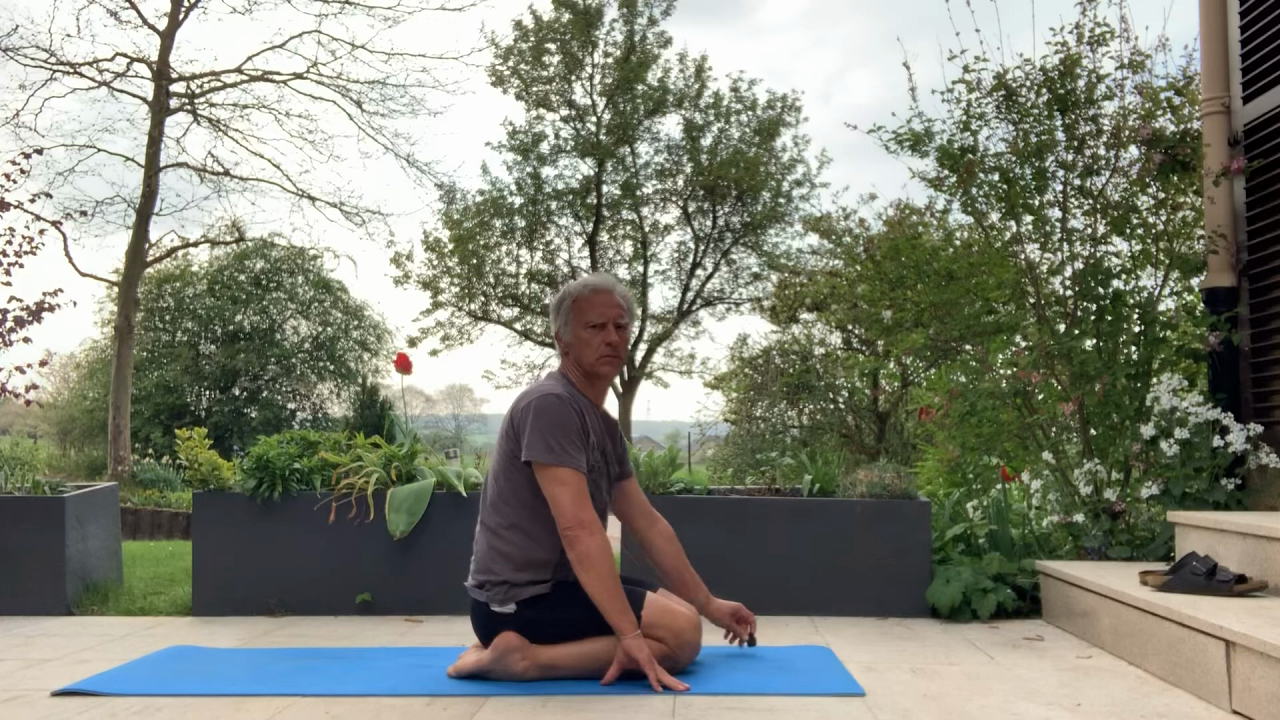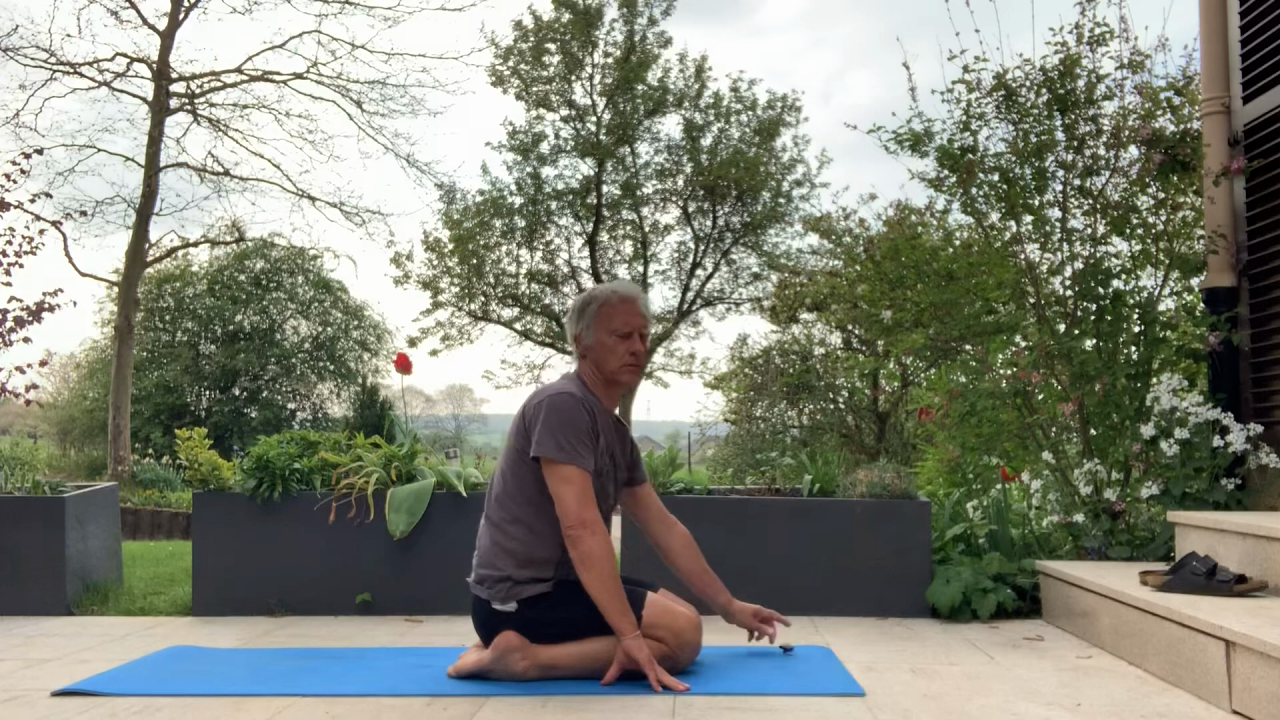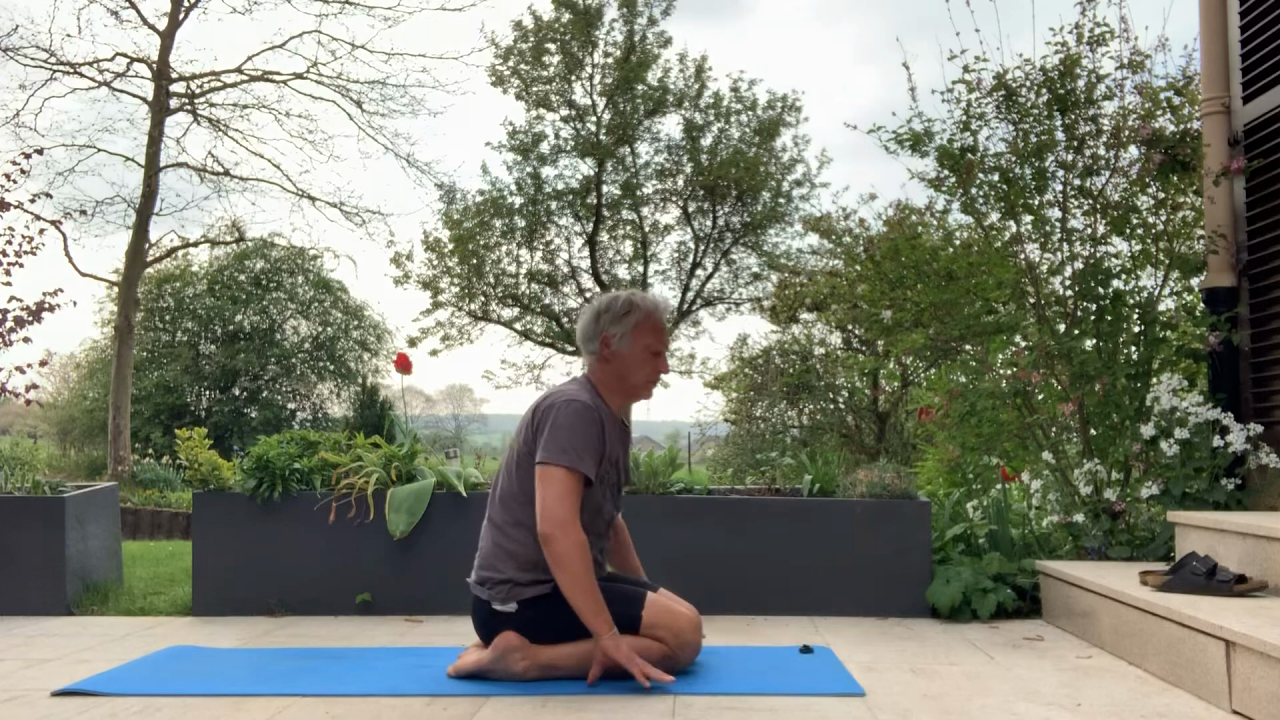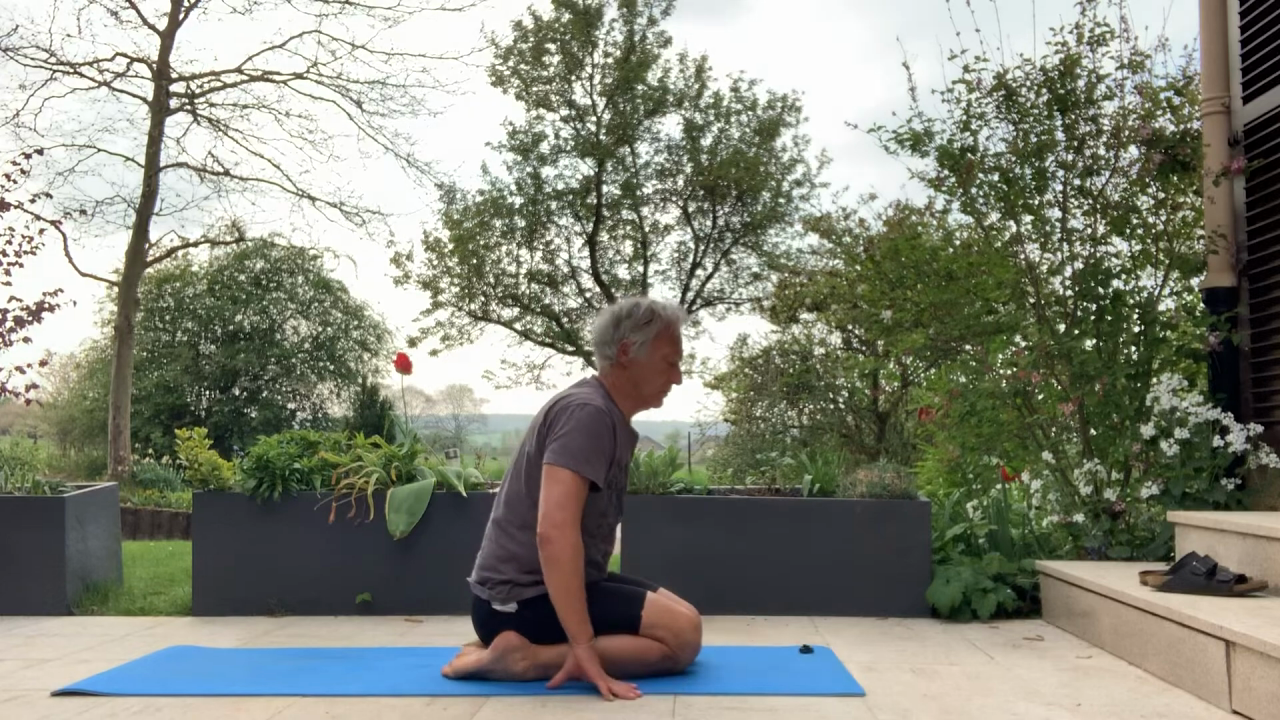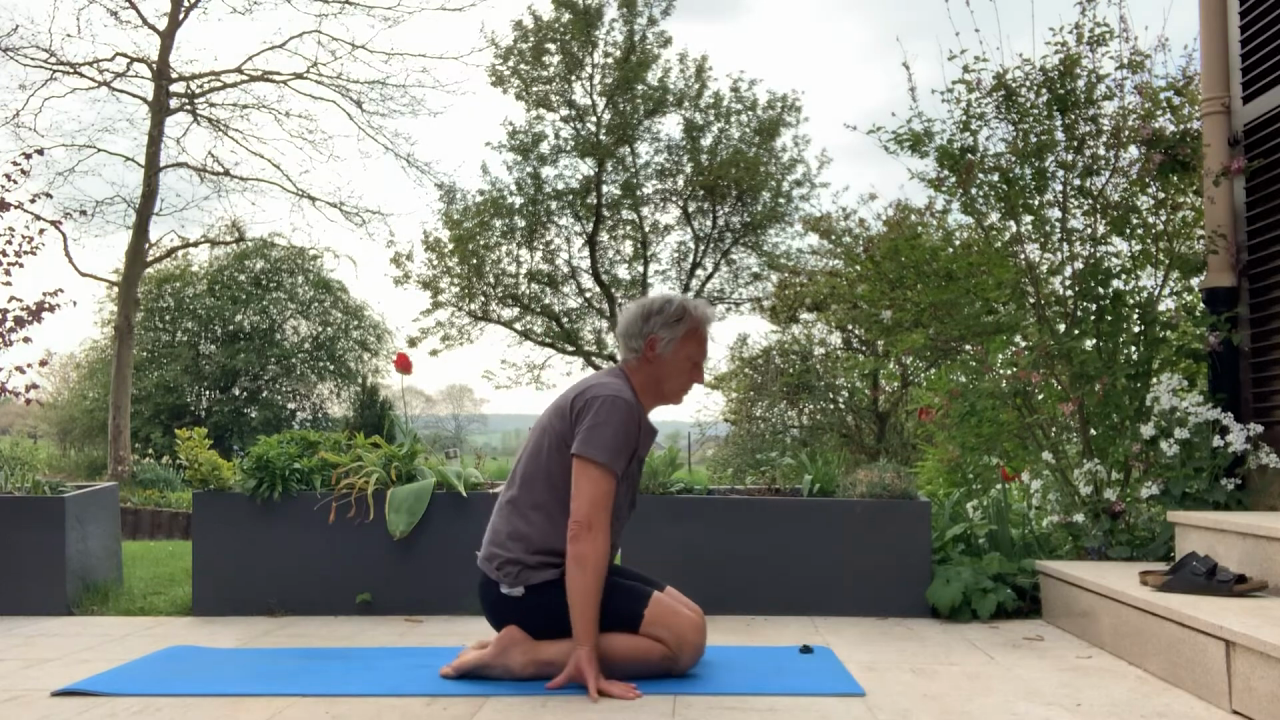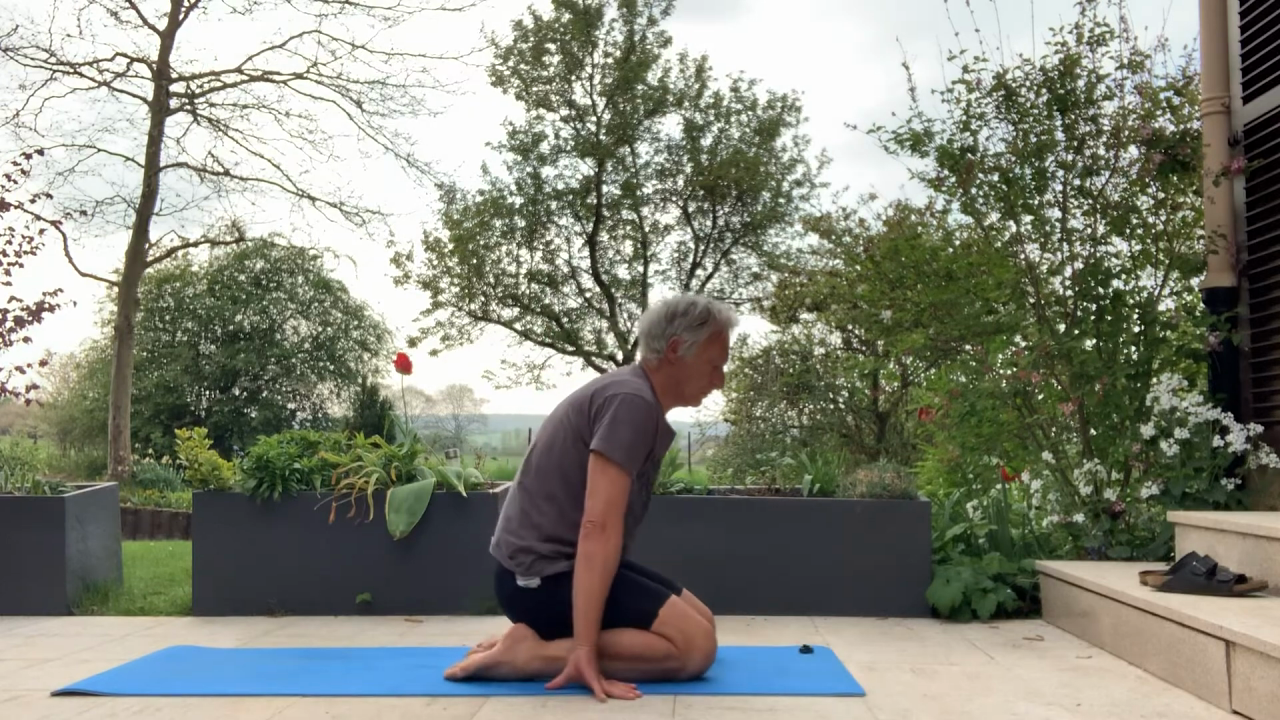
dt=0.3s
person 1, frame 1
left shoulder: (604, 425)
right shoulder: (551, 404)
left elbow: (647, 522)
right elbow: (578, 530)
left wrist: (708, 603)
right wrist: (629, 634)
left hip: (550, 583)
right hip: (519, 599)
left knee: (682, 613)
right knee: (680, 632)
left ankle: (529, 644)
right ankle: (523, 658)
person 1, frame 2
left shoulder: (615, 432)
right shoulder: (563, 405)
left elbow: (664, 527)
right elbow: (581, 531)
left wrist: (729, 607)
right wrist: (630, 635)
left hip: (552, 583)
right hip: (520, 598)
left knee: (681, 616)
right knee: (680, 634)
left ankle: (533, 643)
right ankle: (522, 657)
person 1, frame 3
left shoulder: (610, 419)
right shoulder: (575, 409)
left elbow: (609, 524)
right elbow: (556, 530)
left wrist: (643, 591)
right wrist: (607, 637)
left hip: (551, 587)
right hip: (521, 599)
left knee: (681, 615)
right knee: (681, 633)
left ankle: (522, 643)
right ankle: (524, 657)
person 1, frame 4
left shoulder: (609, 418)
right shoulder: (588, 412)
right elbow: (554, 532)
right wrist: (583, 646)
left hip: (548, 588)
right hip: (521, 599)
left knee: (684, 616)
right knee: (681, 635)
left ankle: (523, 645)
right ankle: (523, 656)
person 1, frame 5
left shoulder: (618, 400)
right shoulder: (613, 402)
right elbow: (585, 528)
right wrist: (585, 649)
left hip: (552, 571)
right hip: (526, 583)
left knee: (692, 619)
right knee: (685, 638)
left ankle: (531, 641)
right ankle: (521, 655)
person 1, frame 6
left shoulder: (634, 395)
right shoulder: (632, 400)
right elbow: (598, 527)
right wrist: (585, 649)
left hip: (565, 564)
right hip: (541, 574)
left knee: (700, 622)
right knee: (694, 646)
left ankle: (539, 639)
right ankle: (528, 653)
